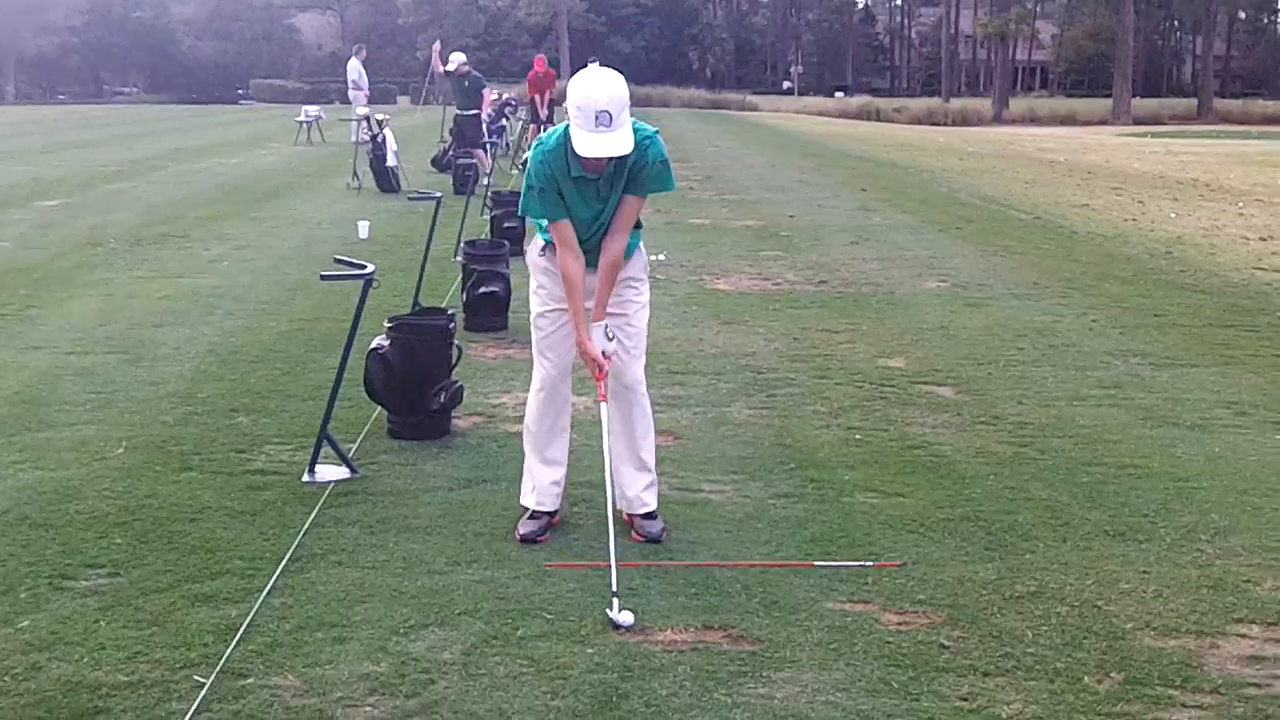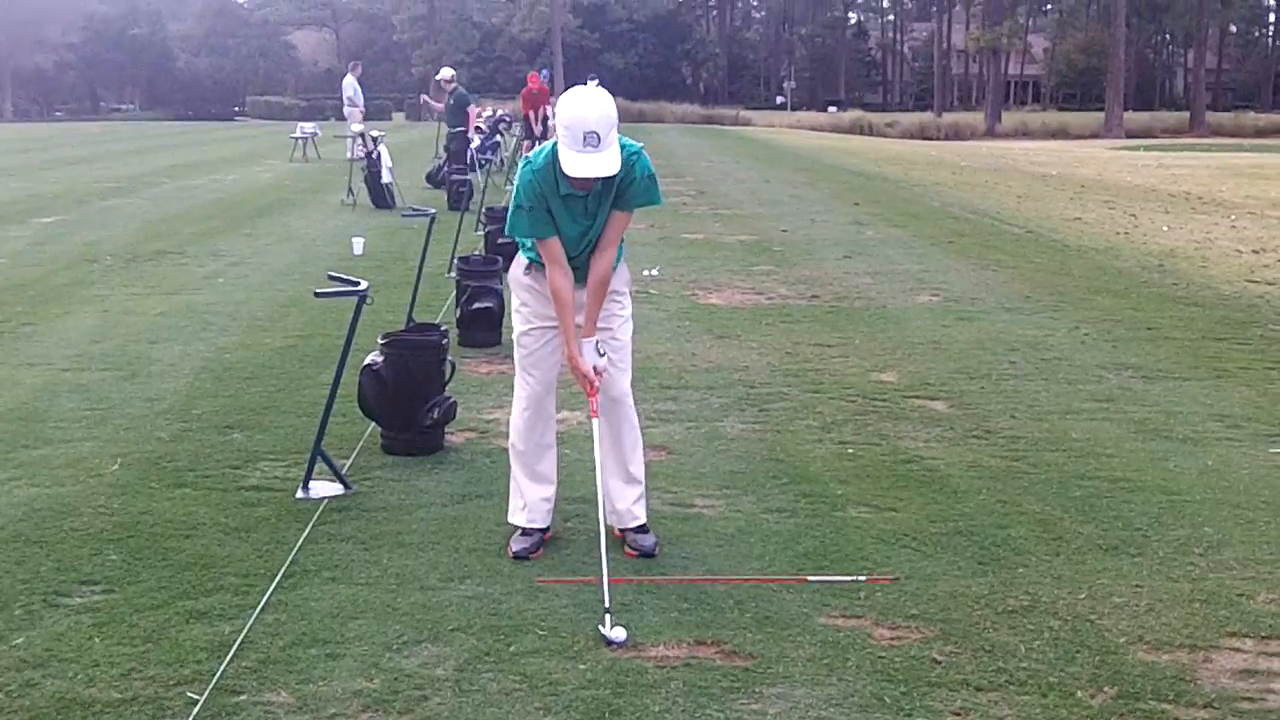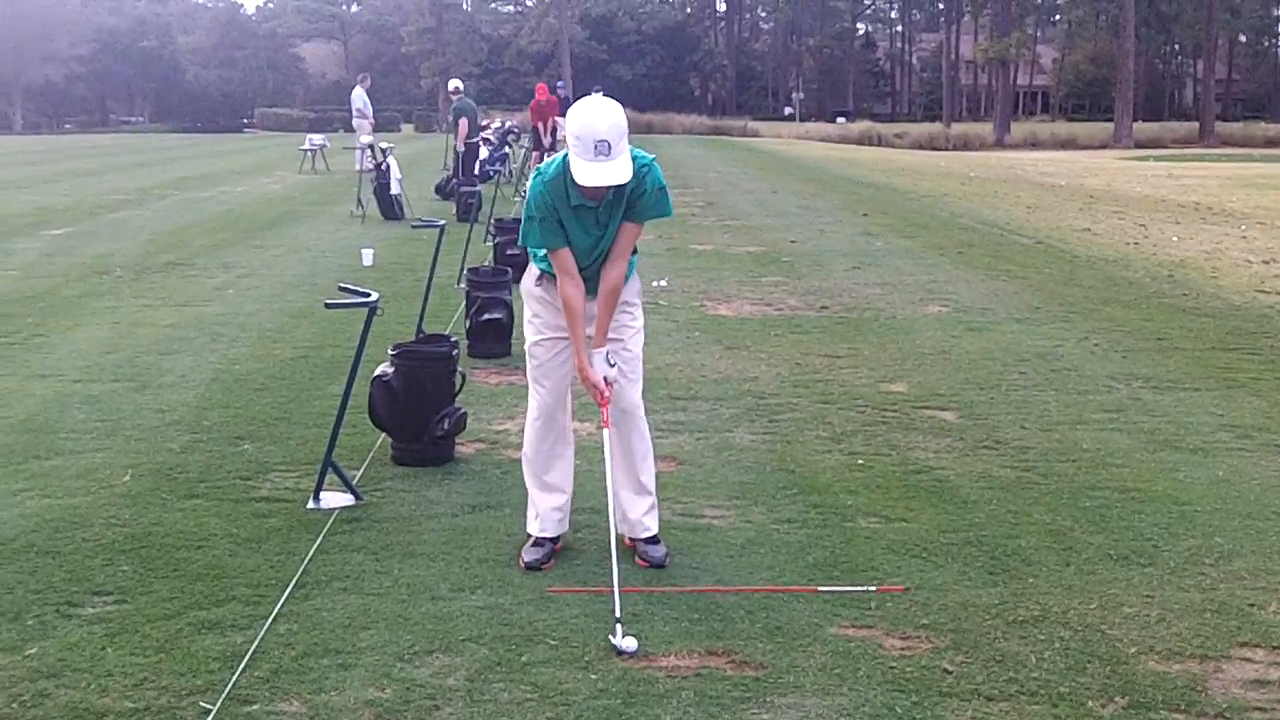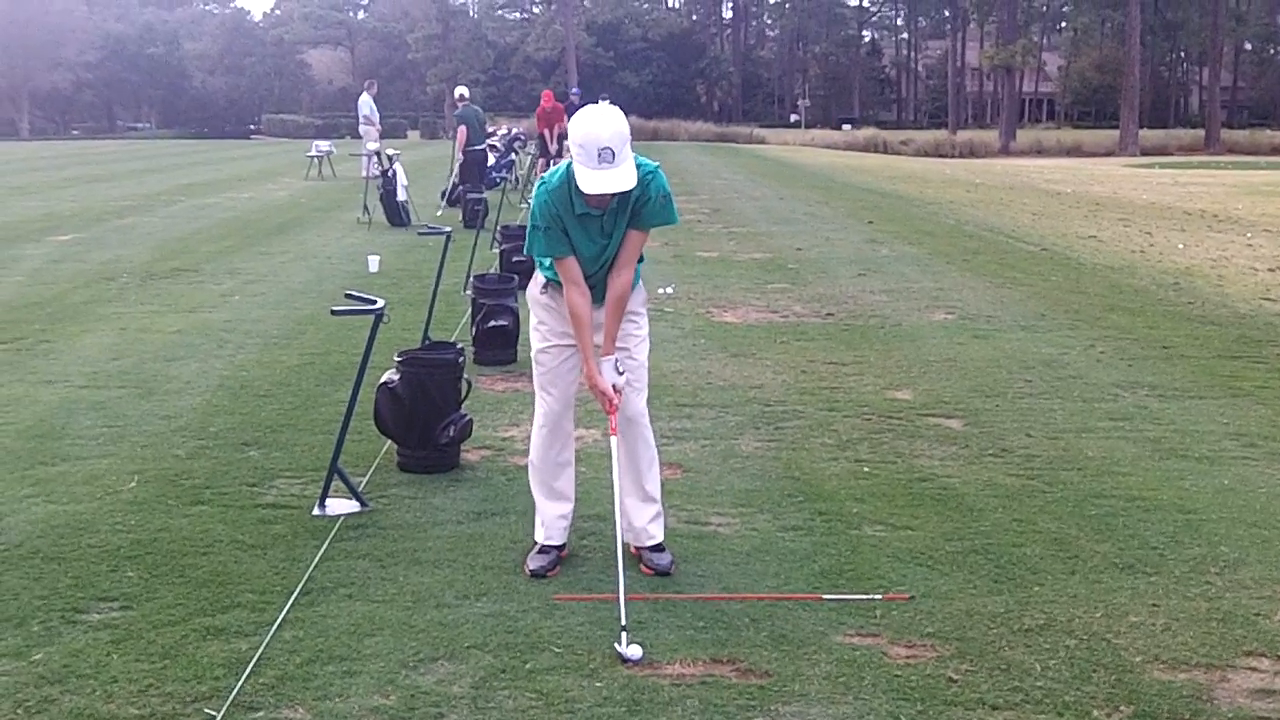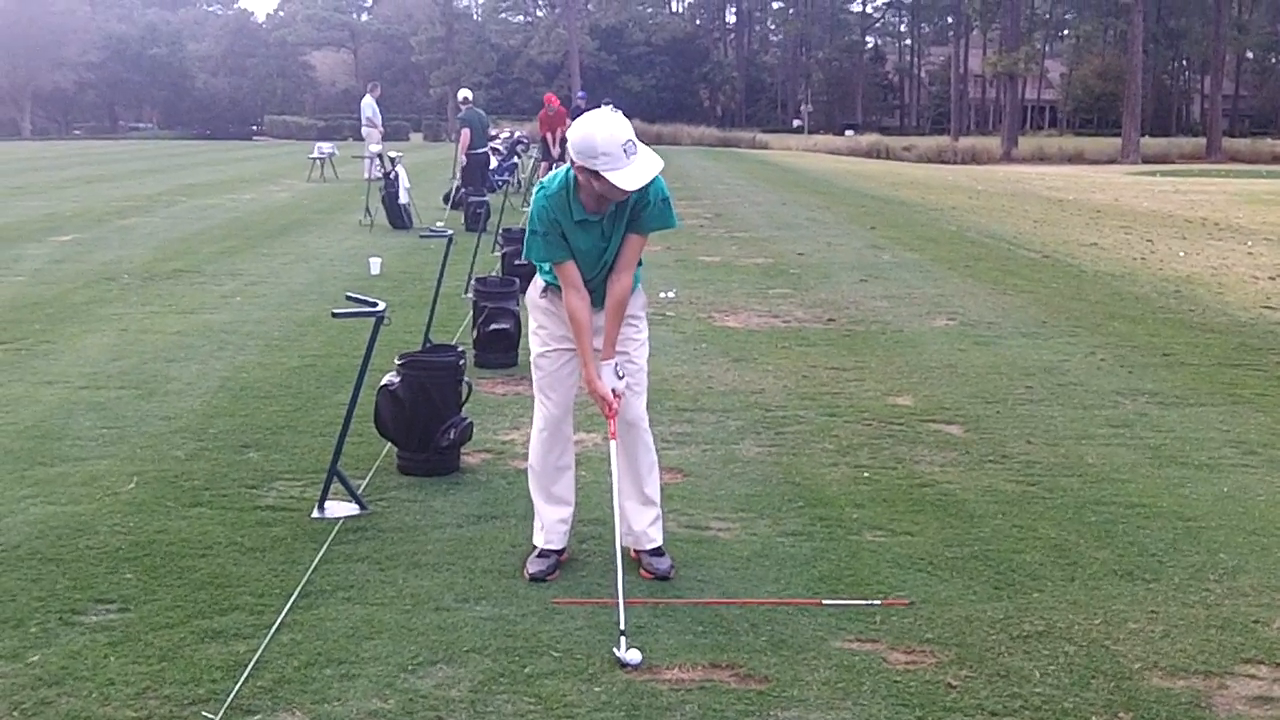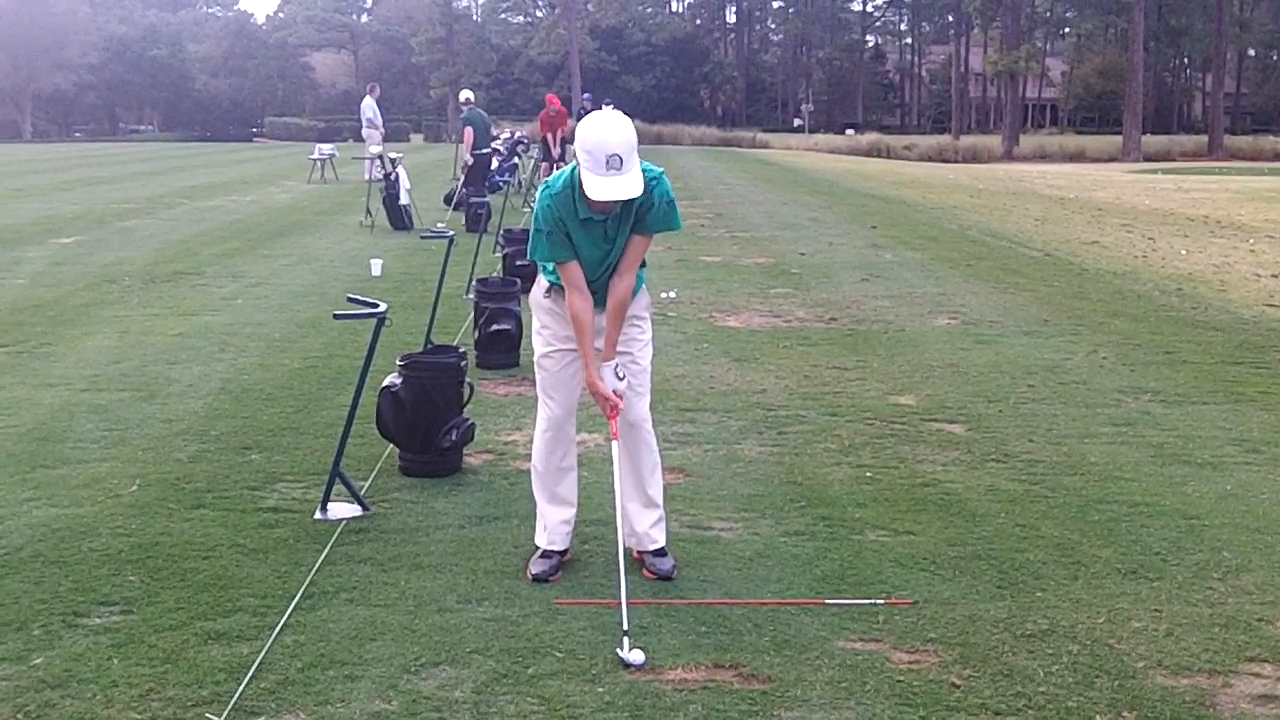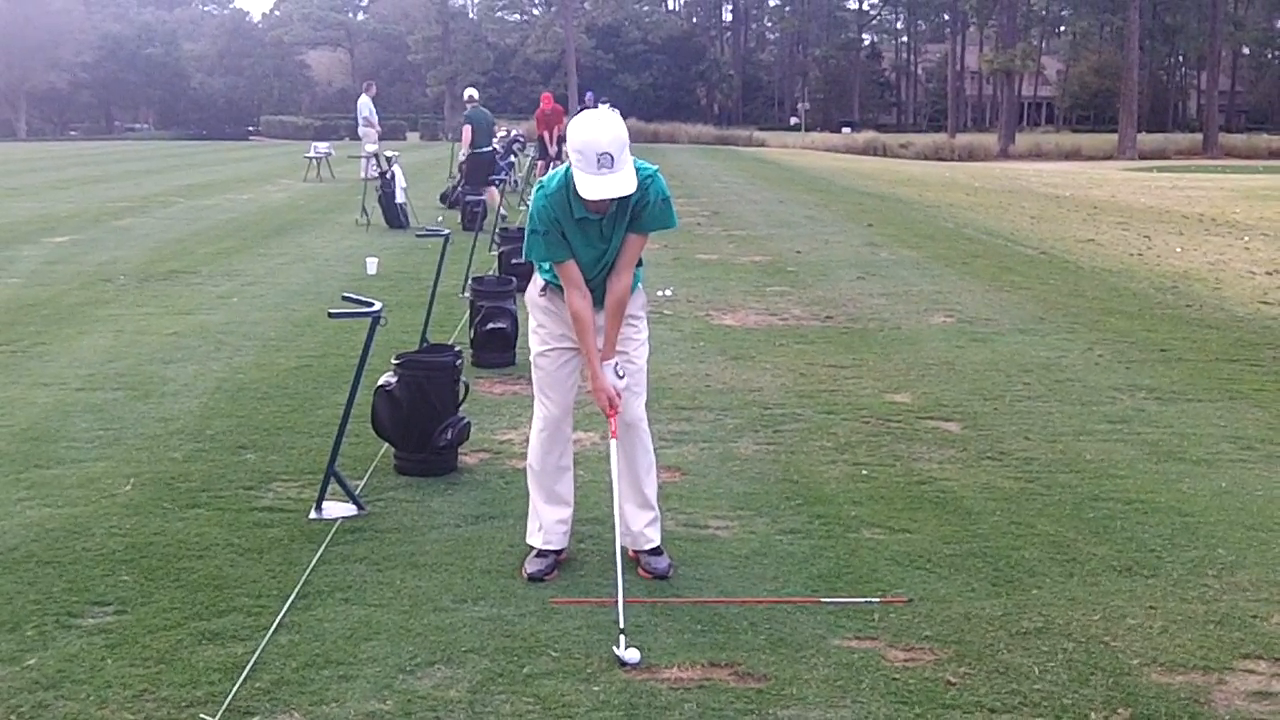
dt=0.4s
person 1, frame 1
left shoulder: (646, 148)
right shoulder: (547, 156)
left elbow: (617, 238)
right elbow: (569, 251)
left wrist: (600, 321)
right wrist: (581, 332)
left hip: (623, 267)
right hip: (555, 265)
left knee: (629, 380)
right knee: (549, 380)
left ankle: (640, 501)
right ankle: (542, 500)
person 1, frame 2
left shoulder: (633, 162)
right shoulder: (535, 174)
left elbow: (605, 253)
right elbow: (557, 267)
left wrist: (590, 336)
right wrist: (572, 348)
left hip: (606, 281)
right hip: (539, 281)
left knee: (617, 393)
right knee: (533, 395)
left ankle: (630, 515)
right ankle: (532, 517)
person 1, frame 3
left shoulder: (643, 174)
right shoulder: (546, 185)
left elbow: (614, 264)
right elbow: (568, 278)
left wrist: (601, 346)
right wrist: (582, 359)
left hip: (618, 292)
right hip: (551, 292)
left knee: (628, 404)
right knee: (547, 405)
left ankle: (641, 525)
right ankle: (546, 527)
person 1, frame 4
left shoulder: (648, 181)
right shoulder: (550, 194)
left elbow: (621, 273)
right elbow: (574, 287)
left wrist: (610, 355)
right wrist: (590, 367)
left hip: (623, 301)
right hip: (556, 299)
left knee: (633, 412)
right knee: (552, 412)
left ankle: (646, 533)
right ankle: (551, 534)
person 1, frame 5
left shoulder: (646, 188)
right shoulder: (548, 202)
left elbow: (621, 277)
right elbow: (574, 292)
left wrist: (609, 359)
right wrist: (590, 372)
left hip: (623, 305)
right hip: (556, 303)
left knee: (633, 416)
right knee: (552, 417)
left ankle: (646, 537)
right ankle: (551, 538)
person 1, frame 6
left shoulder: (653, 188)
right shoulder: (553, 199)
left elbow: (623, 277)
right elbow: (576, 291)
left wrist: (610, 358)
right wrist: (591, 373)
left hip: (626, 305)
right hip: (559, 304)
left knee: (635, 417)
right knee: (555, 417)
left ankle: (648, 537)
right ankle: (553, 538)
person 1, frame 7
left shoulder: (647, 185)
right shoulder: (548, 198)
left elbow: (620, 276)
right elbow: (576, 290)
left wrist: (610, 356)
right wrist: (594, 371)
left hip: (622, 304)
right hip: (556, 303)
left knee: (632, 416)
right knee: (551, 417)
left ankle: (643, 536)
right ankle: (548, 538)
